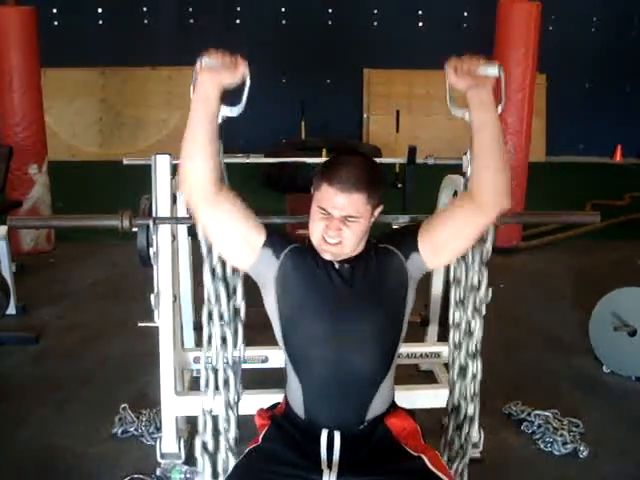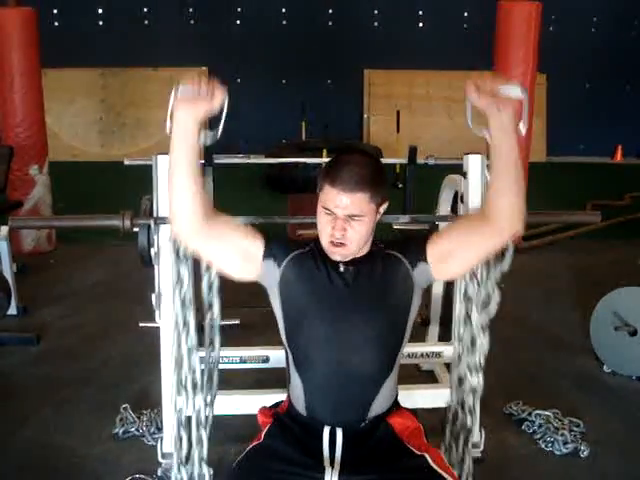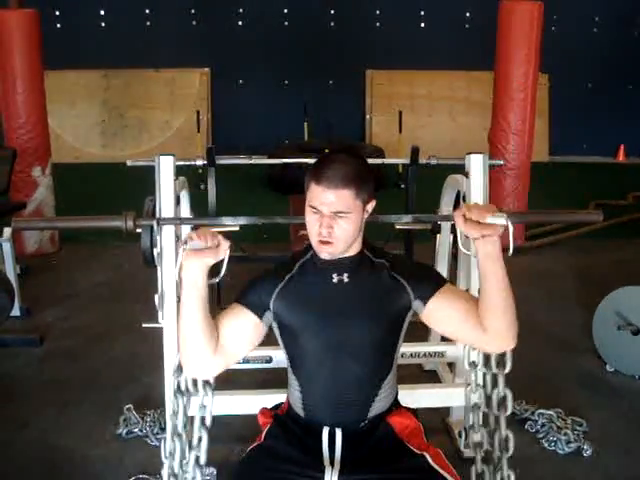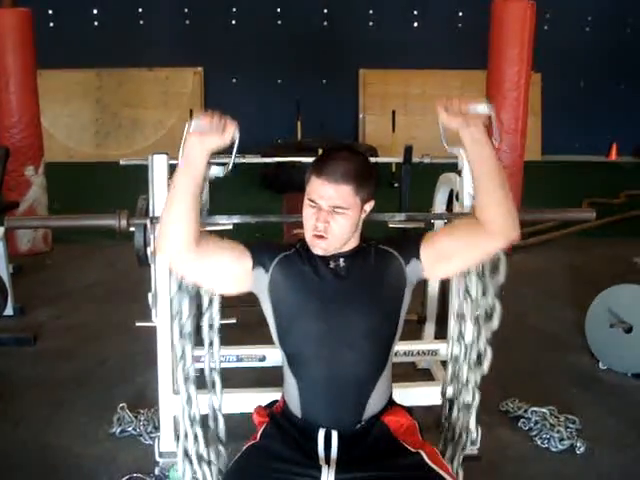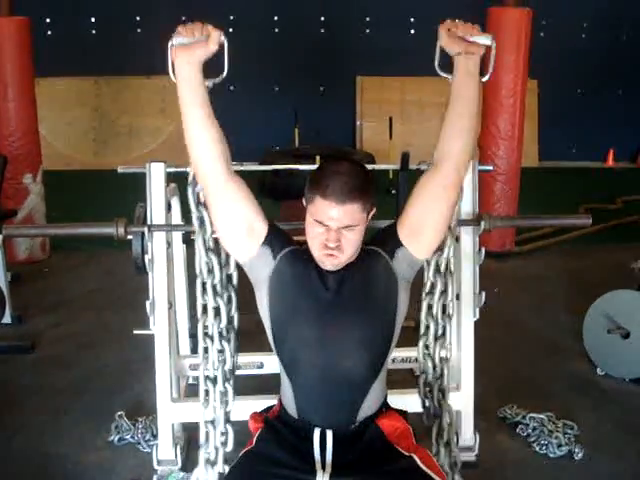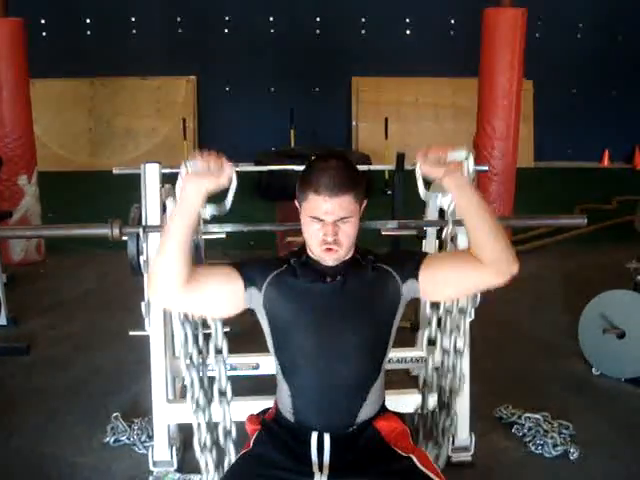
dt=0.4s
person 1, frame 1
left shoulder: (400, 260)
right shoulder: (278, 261)
left elbow: (487, 200)
right elbow: (203, 193)
left wrist: (480, 97)
right wrist: (208, 89)
left hip: (379, 442)
right hip: (291, 443)
person 1, frame 2
left shoulder: (407, 268)
right shoulder: (285, 264)
left elbow: (502, 224)
right elbow: (192, 228)
left wrist: (501, 119)
right wrist: (188, 120)
left hip: (381, 439)
right hip: (295, 439)
person 1, frame 3
left shoulder: (405, 279)
right shoulder: (276, 284)
left elbow: (498, 337)
right elbow: (201, 362)
left wrist: (488, 246)
right wrist: (195, 270)
left hip: (381, 438)
right hip: (296, 437)
person 1, frame 4
left shoulder: (398, 262)
right shoulder: (271, 265)
left elbow: (498, 230)
right elbow: (178, 252)
left wrist: (474, 133)
right wrist: (195, 151)
left hip: (378, 438)
right hip: (290, 439)
person 1, frame 5
left shoulder: (392, 263)
right shoulder: (273, 263)
left elbow: (449, 168)
right elbow: (216, 173)
left wrist: (466, 61)
right wrist: (189, 66)
left hip: (372, 442)
right hip: (285, 443)
person 1, frame 6
left shoulder: (392, 275)
right shoulder: (267, 279)
left elbow: (498, 267)
right elbow: (170, 288)
left wrist: (456, 180)
right wrist: (192, 191)
left hip: (369, 447)
right hip: (284, 445)
